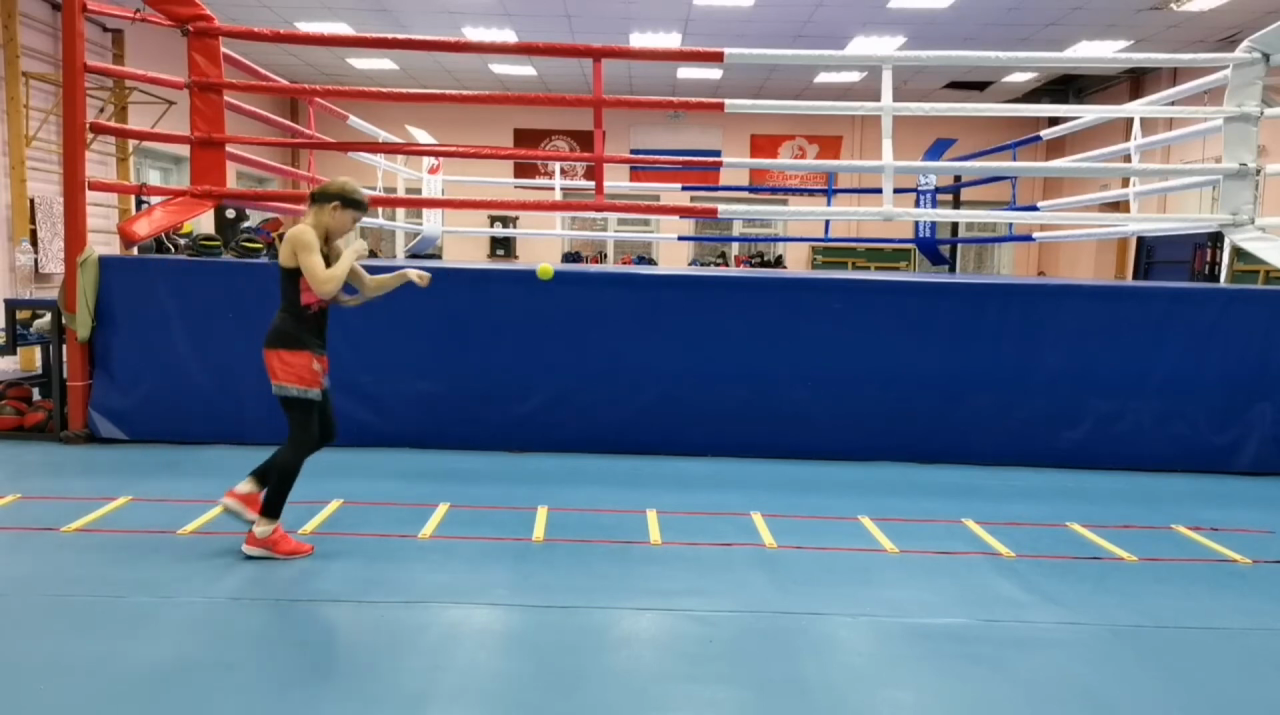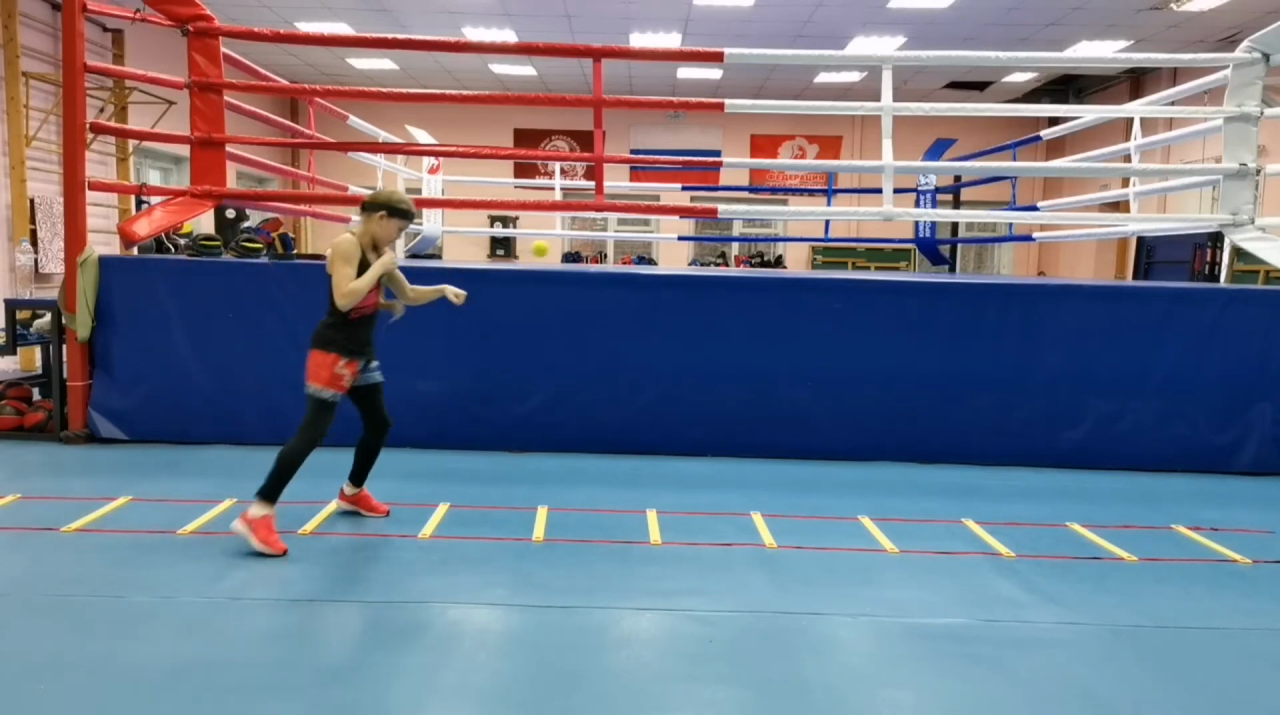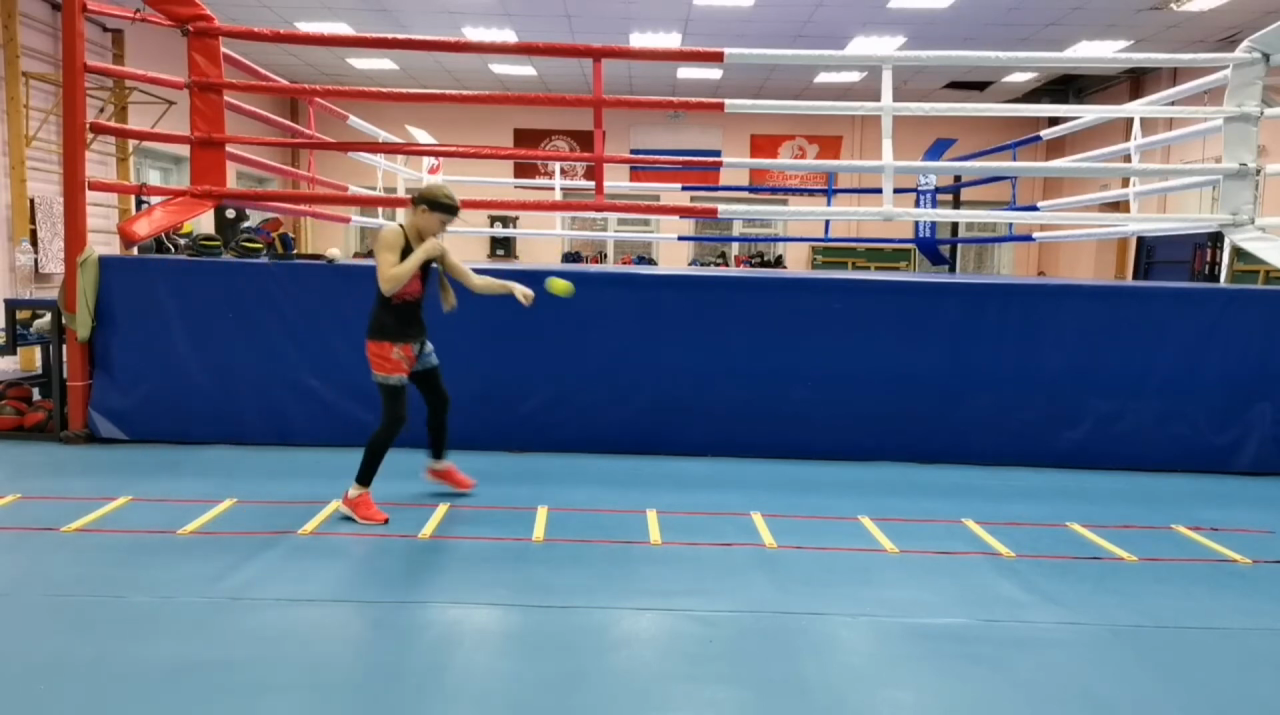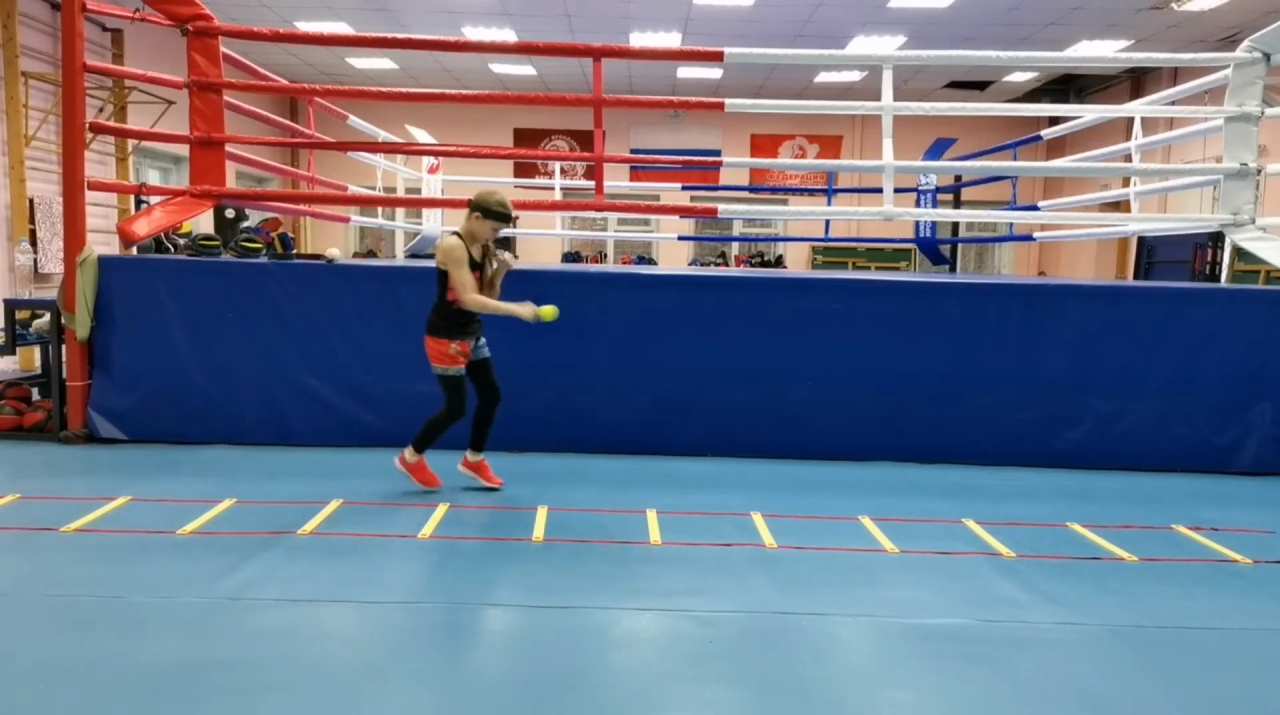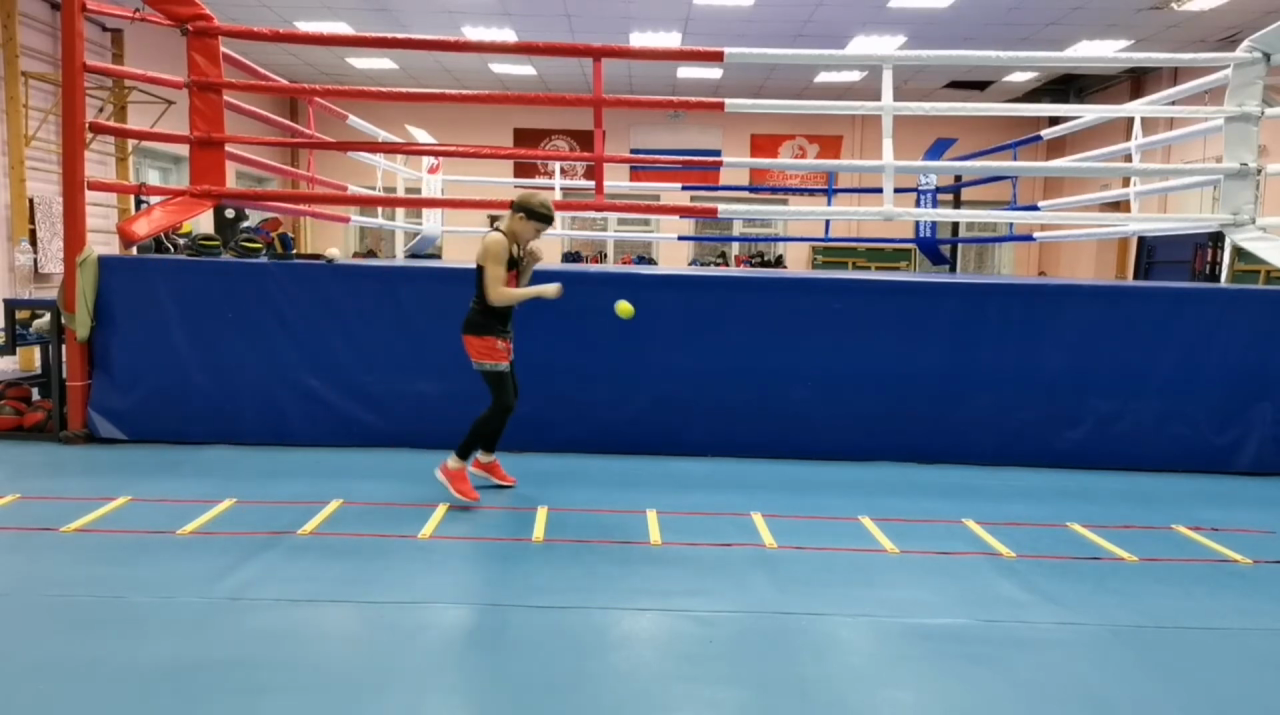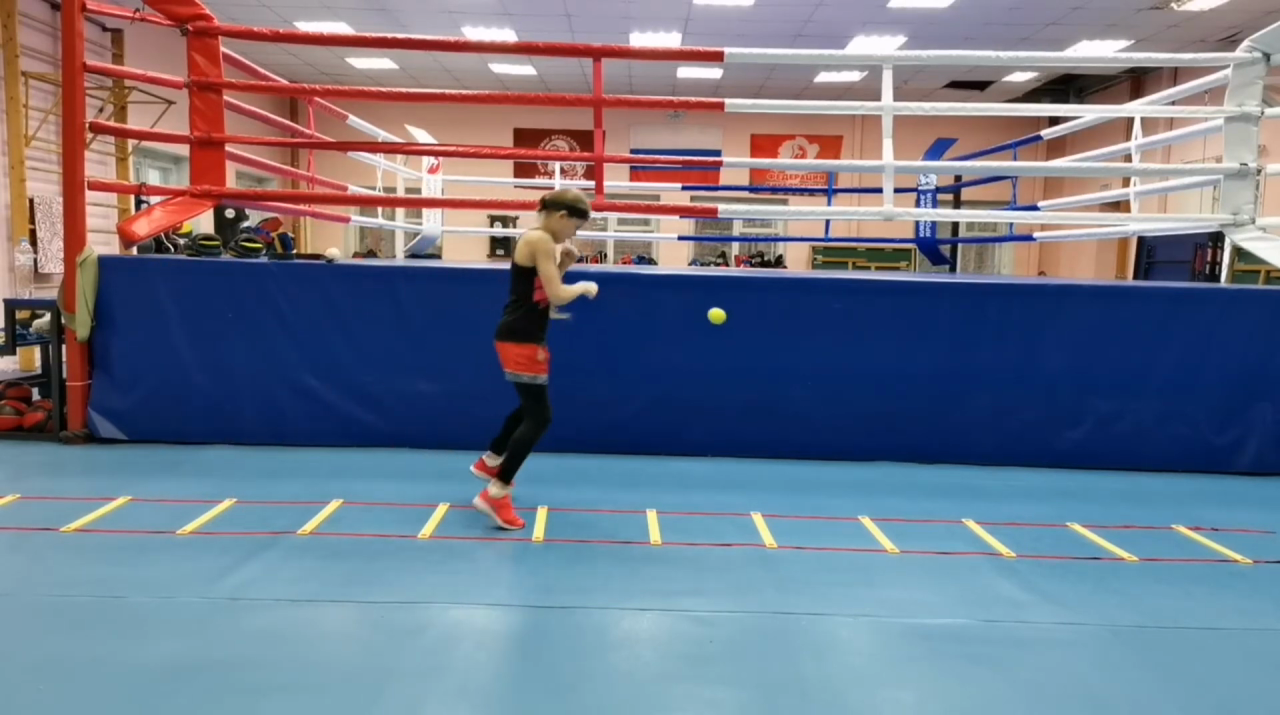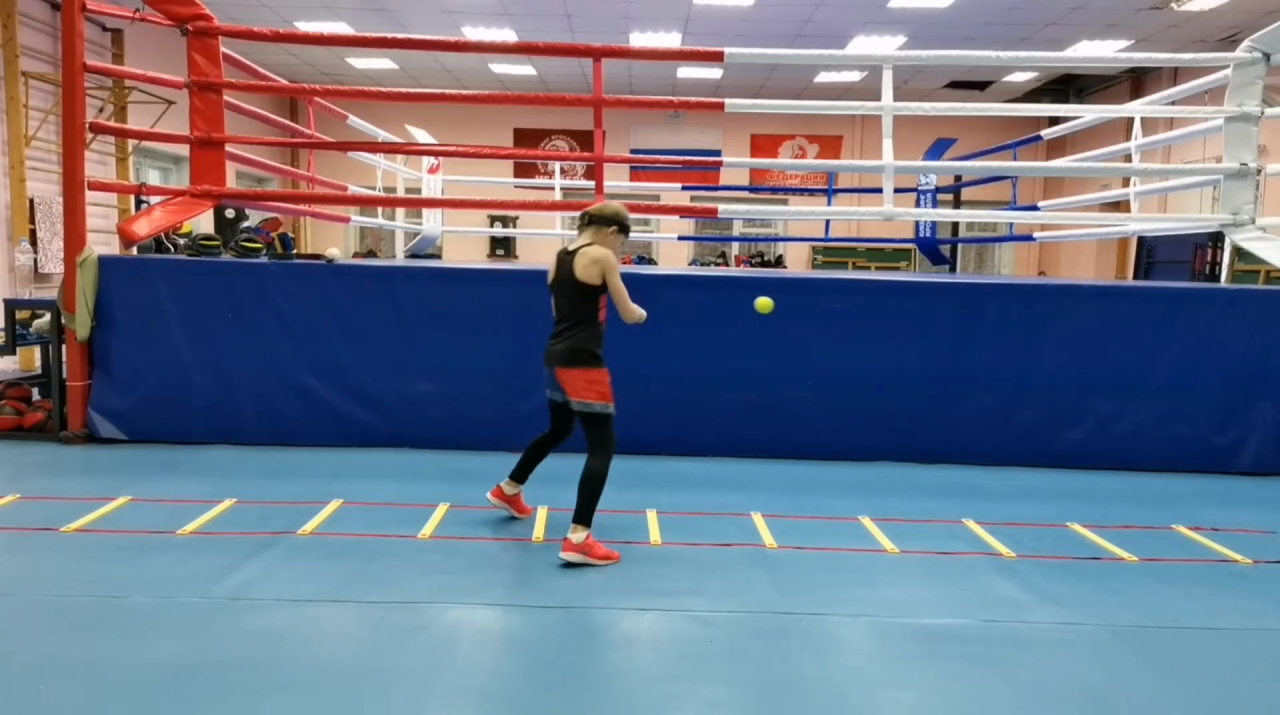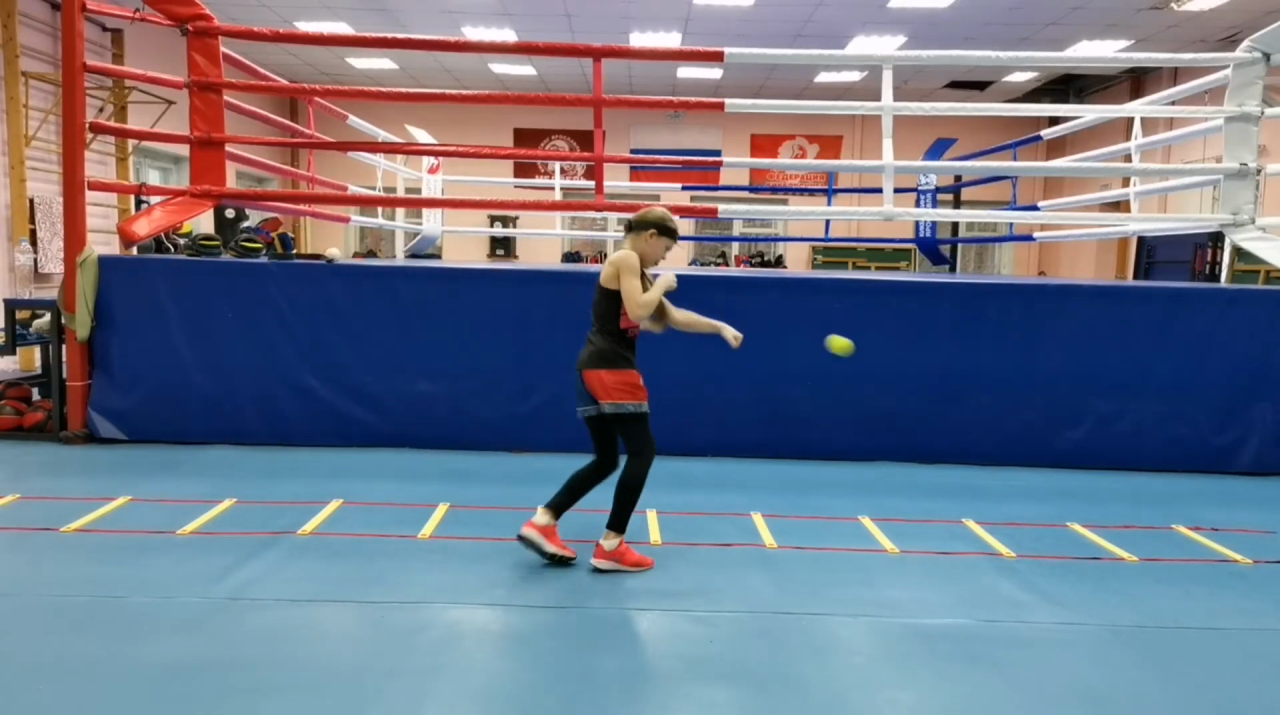
dt=0.3s
person 1, frame 1
left shoulder: (330, 245)
right shoulder: (301, 235)
left elbow: (368, 287)
right elbow: (323, 287)
left wrist: (405, 274)
right wrist: (350, 255)
left hip: (308, 350)
right hip: (291, 349)
left knee: (321, 433)
right knee: (303, 438)
left ankle: (247, 490)
right ankle: (264, 531)
person 1, frame 2
left shoulder: (379, 252)
right shoulder: (347, 244)
left elbow: (407, 294)
right elbow: (344, 299)
left wrist: (441, 290)
right wrist: (380, 267)
left hip: (363, 353)
right hip: (333, 352)
left knee: (380, 424)
right knee: (312, 433)
left ankle: (353, 490)
right ankle: (258, 513)
person 1, frame 3
left shoulder: (435, 247)
right shoulder: (390, 235)
left elbow: (473, 282)
right elbow: (387, 284)
left wrist: (510, 286)
right wrist: (422, 253)
left hip: (415, 337)
right hip: (388, 338)
left knee: (439, 401)
right knee: (395, 417)
left ankle: (438, 465)
right ankle: (356, 494)
person 1, frame 4
left shoulder: (482, 247)
right shoulder: (452, 245)
left elbow: (484, 291)
right elbow: (471, 298)
left wrist: (501, 271)
right wrist: (515, 309)
left hip: (471, 333)
right hip: (445, 336)
left knee: (491, 396)
right knee: (456, 407)
left ankle: (473, 460)
right ankle: (411, 458)
person 1, frame 5
left shoulder: (515, 243)
right shoulder: (495, 241)
left elbow: (515, 287)
right elbow: (497, 295)
left wrist: (530, 263)
right wrist: (541, 290)
left hip: (500, 332)
right hip: (483, 333)
left knee: (509, 397)
right knee: (503, 403)
left ankle: (485, 459)
right ankle: (454, 465)
person 1, frame 6
left shoulder: (536, 241)
right shoulder: (538, 240)
left elbow: (542, 293)
right elbow: (556, 295)
left wrist: (563, 263)
right wrist: (585, 286)
left hip: (518, 336)
right hip: (522, 339)
left knee: (529, 409)
right knee: (539, 418)
left ankle: (489, 461)
right ankle: (494, 492)
person 1, frame 7
left shoulder: (560, 258)
right shoulder: (601, 257)
right elbow: (627, 314)
right wrist: (641, 313)
left hip: (558, 357)
right hip: (583, 362)
left knee: (559, 431)
right knee: (602, 446)
left ankle: (507, 490)
right ankle: (577, 538)
person 1, frame 8
left shoulder: (630, 268)
right shoulder: (624, 261)
left elbow: (672, 317)
right elbow: (637, 311)
left wrist: (720, 326)
right wrist: (663, 285)
left hip: (594, 368)
right hip: (613, 369)
left knee: (605, 460)
right knee: (643, 452)
left ankle: (541, 525)
right ankle: (610, 544)
